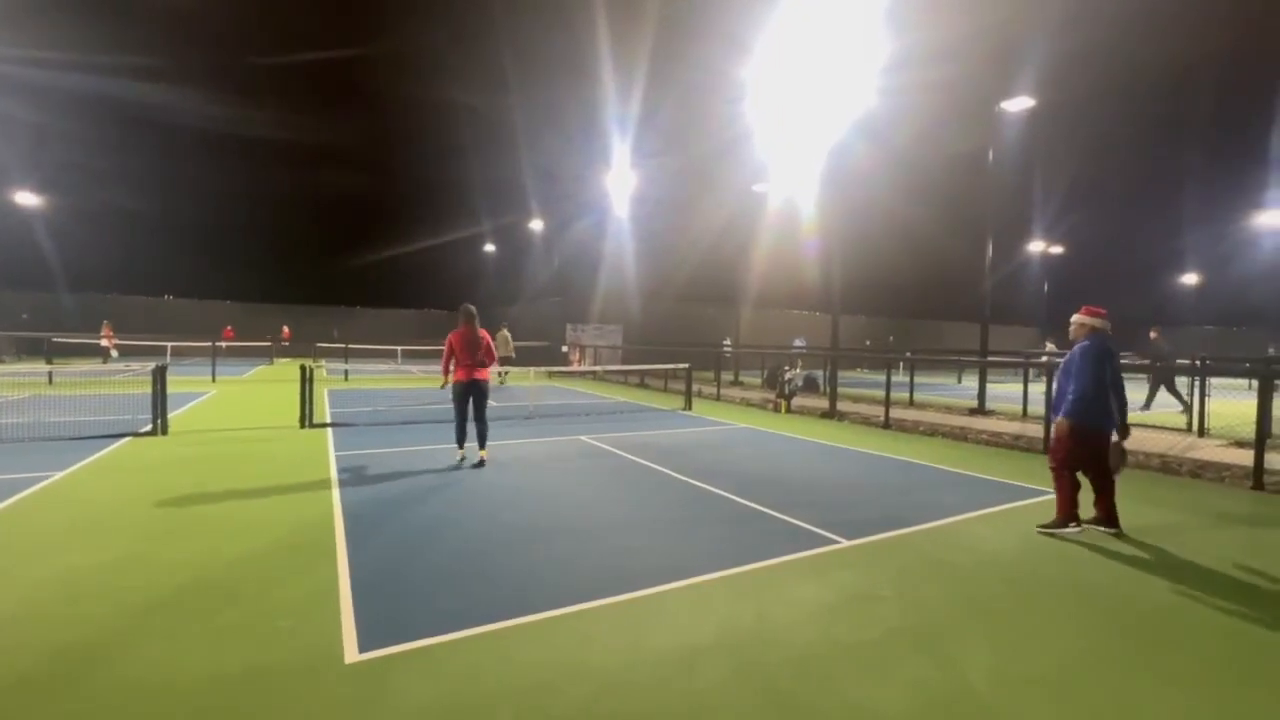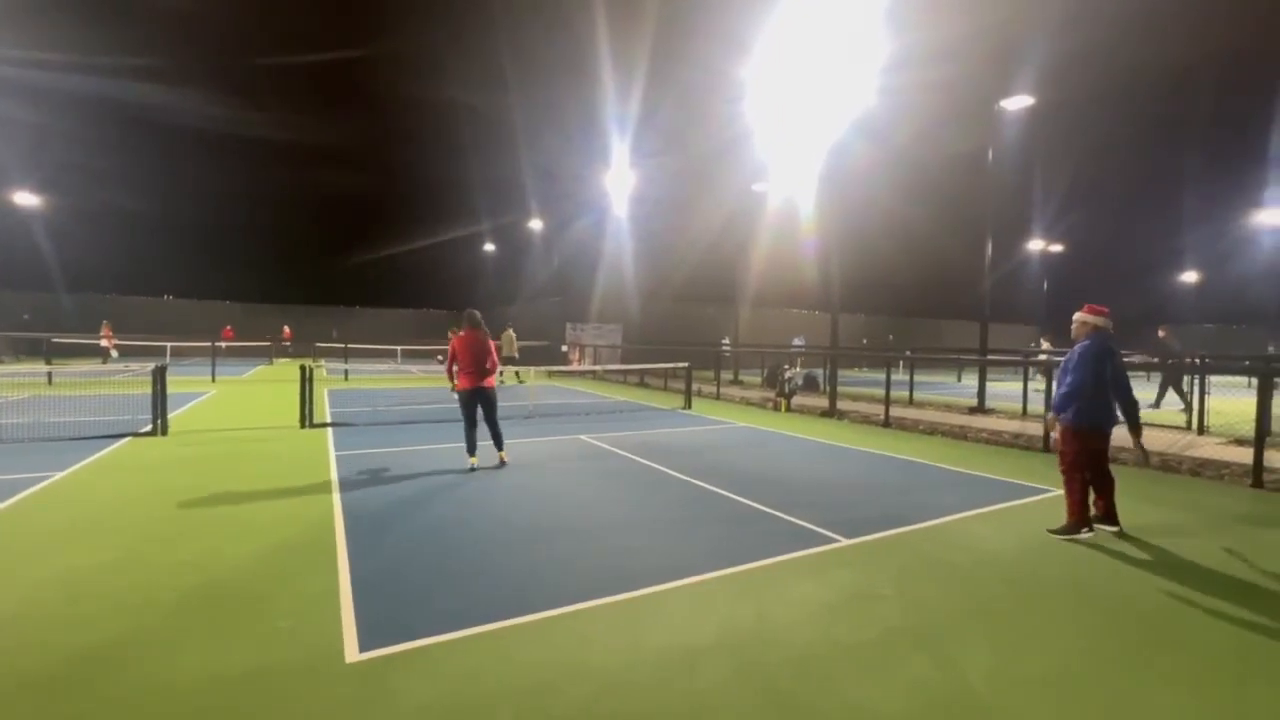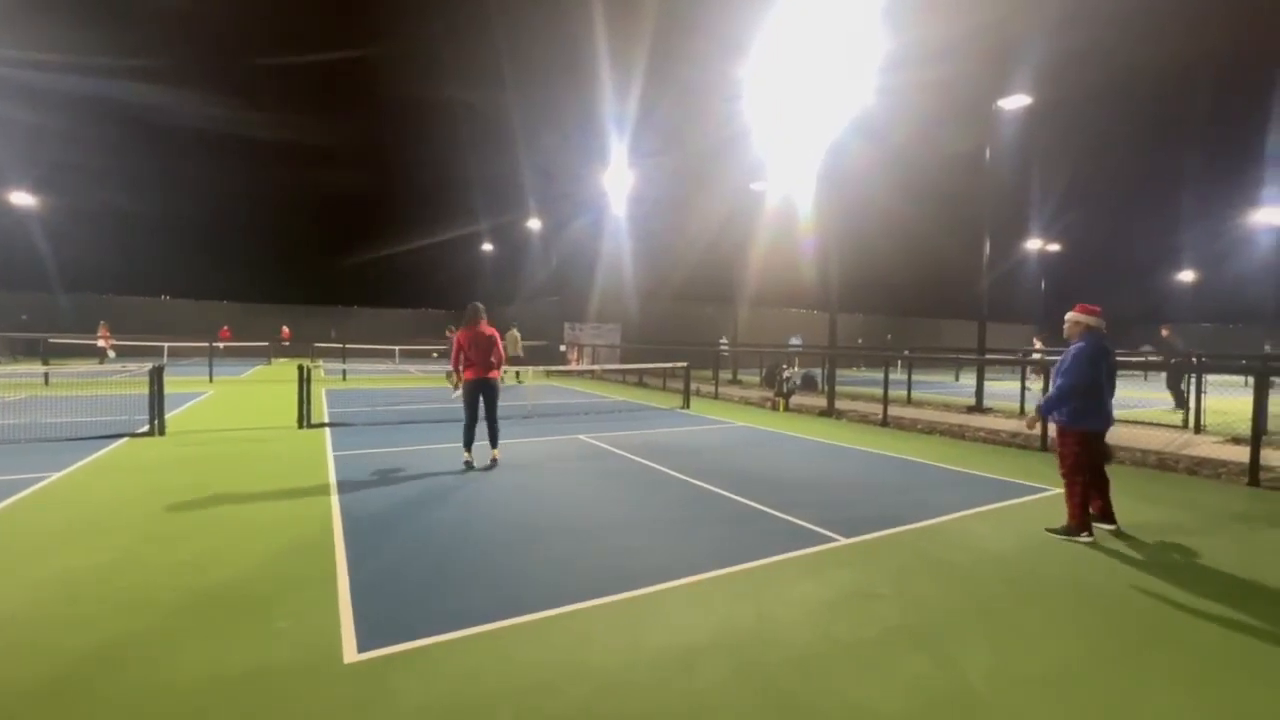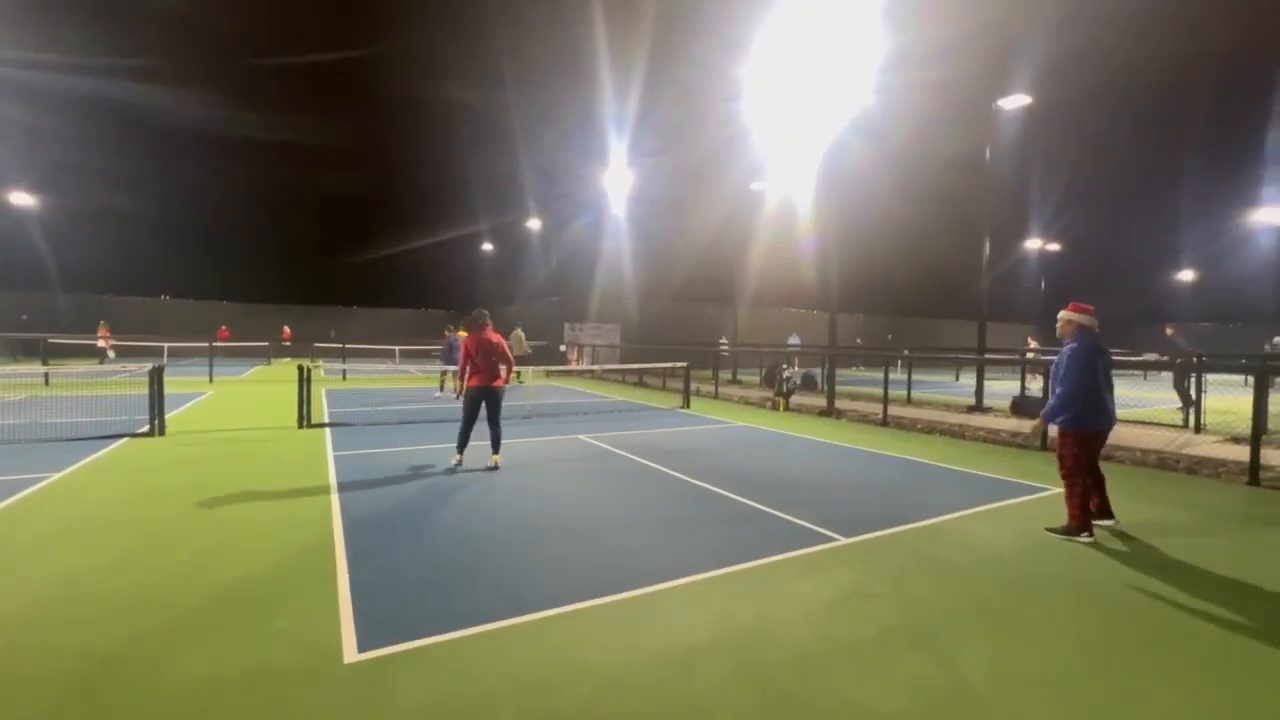
dt=0.2s
person 1, frame 1
left shoulder: (1084, 350)
right shoulder: (1106, 352)
left elbow: (1081, 387)
right elbow: (1117, 391)
left wrist: (1065, 414)
right wrist: (1122, 423)
left hip: (1079, 424)
right hip: (1102, 422)
left knee: (1062, 466)
right knee: (1099, 470)
left ankle: (1067, 519)
right ankle: (1107, 518)
person 1, frame 2
left shoulder: (1085, 349)
right shoulder: (1110, 353)
left elbow: (1073, 385)
right elbow: (1123, 391)
left wrist: (1056, 410)
right wrist: (1133, 423)
left hip: (1078, 422)
right hip: (1101, 421)
left knee: (1073, 471)
right knee: (1097, 469)
left ankle: (1079, 524)
right ankle: (1107, 516)
person 1, frame 3
left shoulder: (1080, 351)
right shoulder: (1102, 352)
left elbow: (1064, 387)
right elbow: (1105, 389)
left wrist: (1040, 411)
left hip: (1076, 423)
right hip: (1096, 421)
left knee: (1074, 474)
right knee: (1093, 470)
left ankle: (1080, 526)
right ankle: (1104, 515)
person 1, frame 4
left shoulder: (1075, 351)
right shoulder: (1095, 350)
left elbow: (1067, 392)
left wrist: (1045, 417)
left hip: (1078, 424)
right hip: (1098, 420)
left knee: (1073, 473)
right knee: (1088, 468)
left ankle: (1080, 527)
right ankle: (1102, 512)
